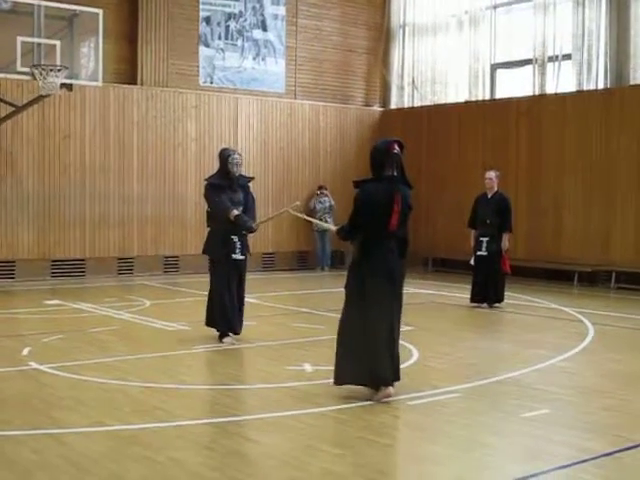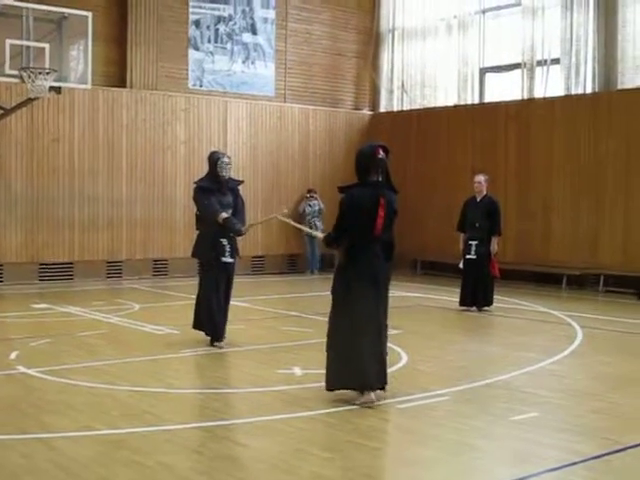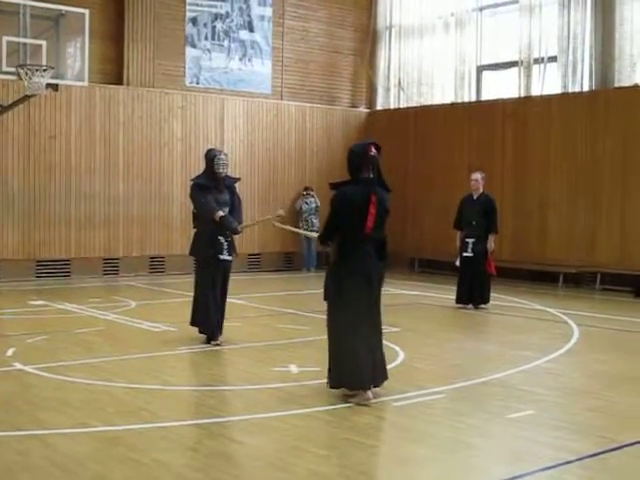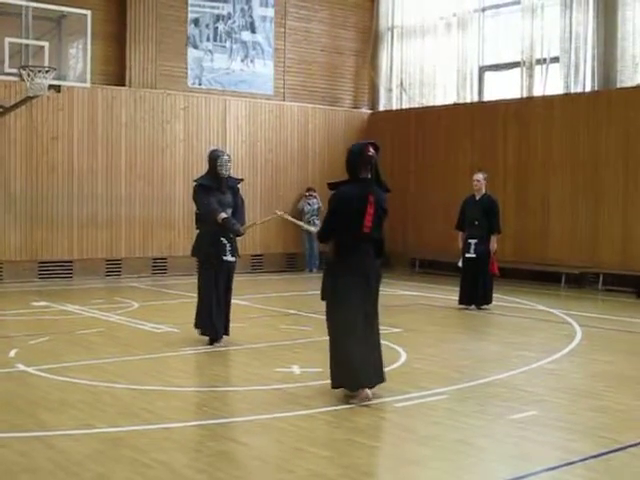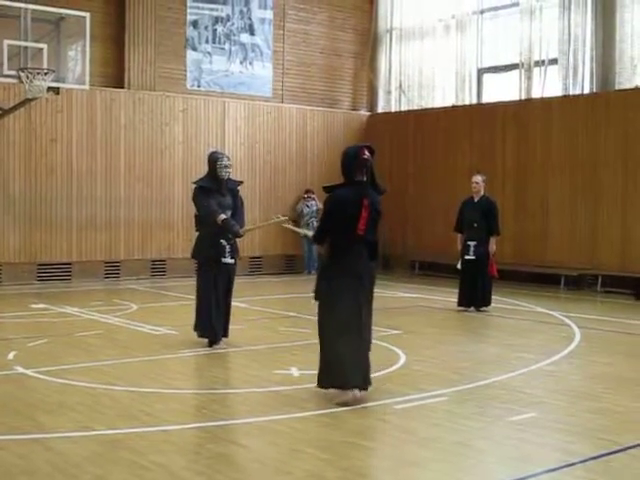
dt=0.2s
person 1, frame 1
left shoulder: (368, 192)
right shoulder: (403, 193)
left elbow: (354, 227)
right elbow: (399, 227)
left wrist: (342, 232)
left hip: (370, 262)
right hip: (394, 262)
left knee: (368, 320)
right knee: (387, 319)
left ankle: (382, 382)
right ankle: (385, 377)
person 1, frame 2
left shoulder: (353, 197)
right shoulder: (389, 198)
left elbow: (339, 233)
right elbow: (384, 232)
left wrist: (329, 240)
left hip: (356, 267)
right hip: (380, 266)
left knee: (354, 325)
right knee: (374, 323)
left ankle: (366, 387)
right ankle: (372, 381)
person 1, frame 3
left shoulder: (344, 194)
right shoulder: (381, 195)
left elbow: (330, 231)
right elbow: (377, 230)
left wrist: (324, 239)
left hip: (348, 265)
right hip: (373, 265)
left knee: (349, 324)
right knee: (367, 321)
left ankle: (361, 385)
right ankle: (366, 379)
person 1, frame 4
left shoulder: (342, 194)
right shoulder: (379, 196)
left elbow: (326, 232)
right elbow: (375, 230)
left wrist: (323, 236)
left hip: (345, 265)
right hip: (370, 265)
left knee: (347, 324)
right knee: (365, 321)
left ankle: (361, 384)
right ankle: (360, 380)
person 1, frame 5
left shoulder: (338, 197)
right shoulder: (374, 198)
left elbow: (321, 234)
right elbow: (370, 233)
left wrist: (320, 239)
left hip: (339, 268)
right hip: (364, 268)
left knee: (338, 325)
right knee: (358, 323)
left ankle: (349, 385)
right ankle: (356, 380)
person 2, frame 1
left shoulder: (243, 185)
right shoulder: (214, 186)
left elbow: (250, 207)
right elbow: (223, 207)
left wrist: (249, 223)
right wrist: (241, 220)
left hip: (238, 240)
right hip: (220, 241)
left knee: (237, 285)
right knee: (222, 285)
left ankle: (230, 326)
right ankle: (224, 330)
person 2, frame 2
left shoulder: (233, 188)
right shoulder: (203, 189)
left elbow: (239, 210)
right elbow: (212, 210)
left wrist: (238, 225)
right wrist: (229, 222)
left hip: (228, 243)
right hip: (210, 244)
left knee: (224, 288)
right knee: (212, 288)
left ankle: (217, 331)
right ankle: (215, 334)
person 2, frame 3
left shoulder: (230, 185)
right shoulder: (199, 187)
left elbow: (236, 208)
right elbow: (208, 208)
left wrist: (234, 224)
right wrist: (226, 221)
left hip: (225, 241)
right hip: (206, 241)
left knee: (220, 287)
right knee: (208, 286)
left ankle: (213, 328)
right ankle: (211, 332)
person 2, frame 4
left shoulder: (233, 187)
right shoulder: (202, 188)
left elbow: (239, 209)
right elbow: (211, 209)
left wrist: (237, 225)
right wrist: (228, 222)
left hip: (228, 243)
right hip: (209, 243)
left knee: (224, 288)
right knee: (210, 288)
left ankle: (218, 329)
right ankle: (213, 332)
person 2, frame 5
left shoulder: (233, 189)
right shoulder: (202, 190)
left elbow: (239, 211)
right elbow: (211, 211)
left wrist: (236, 228)
right wrist: (228, 224)
left hip: (228, 245)
right hip: (209, 245)
left knee: (224, 290)
right knee: (210, 290)
left ankle: (218, 332)
right ankle: (213, 335)
person 3, frame 1
left shoulder: (503, 200)
right shoulder: (479, 199)
left elbow: (507, 223)
right elbow: (473, 221)
left wrist: (505, 240)
right wrist: (473, 238)
left hip: (496, 240)
right hip: (481, 239)
left knee: (495, 270)
right knee: (479, 269)
left ankle: (493, 299)
right ankle: (480, 297)
person 3, frame 2
left shoulder: (492, 203)
right shoulder: (468, 203)
left elbow: (496, 226)
right elbow: (462, 224)
left wrist: (494, 244)
right wrist: (462, 242)
left hip: (485, 243)
right hip: (470, 243)
left knee: (484, 273)
right knee: (468, 272)
left ankle: (482, 302)
right ankle: (469, 301)
person 3, frame 3
left shoulder: (488, 201)
right shoulder: (465, 200)
left elbow: (492, 225)
right elbow: (459, 222)
left wrist: (491, 242)
right wrist: (458, 239)
left hip: (482, 241)
right hip: (467, 240)
left knee: (481, 271)
right knee: (465, 270)
left ankle: (478, 300)
right ankle: (465, 299)
person 3, frame 4
left shoulder: (491, 202)
right shoulder: (467, 201)
left elbow: (495, 226)
right elbow: (461, 223)
left wrist: (493, 242)
right wrist: (461, 240)
left hip: (484, 242)
right hip: (469, 241)
left knee: (483, 271)
right knee: (468, 271)
left ankle: (481, 300)
right ankle: (468, 300)
person 3, frame 5
left shoulder: (489, 203)
right shoulder: (466, 203)
left elbow: (494, 227)
right elbow: (460, 225)
left wrist: (492, 244)
right wrist: (459, 242)
left hip: (483, 244)
right hip: (468, 243)
left knee: (483, 273)
right knee: (466, 273)
left ankle: (480, 302)
right ankle: (467, 302)
